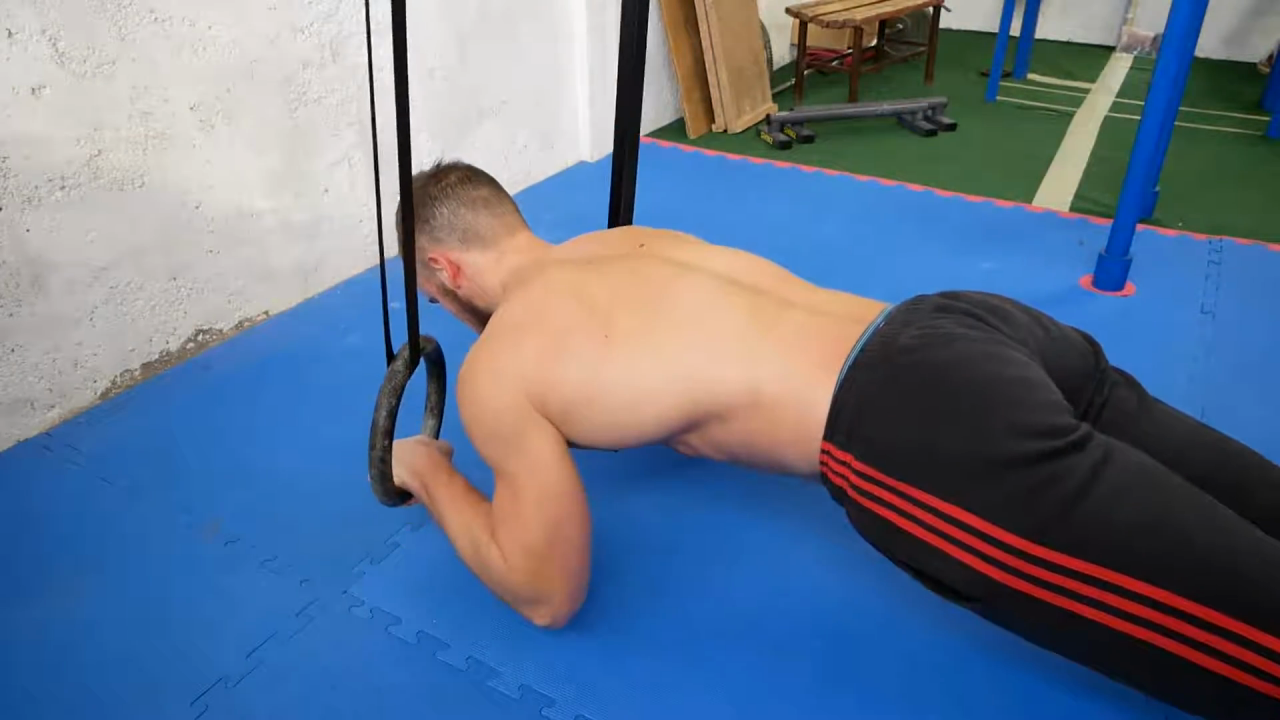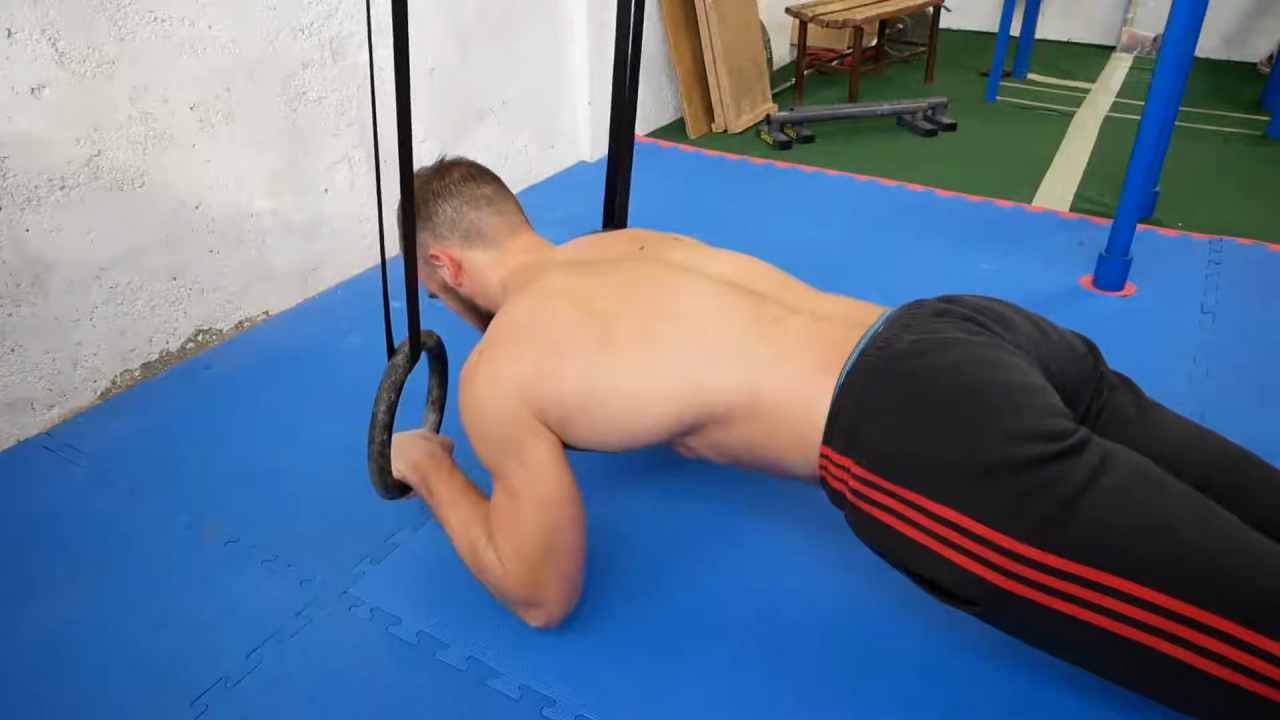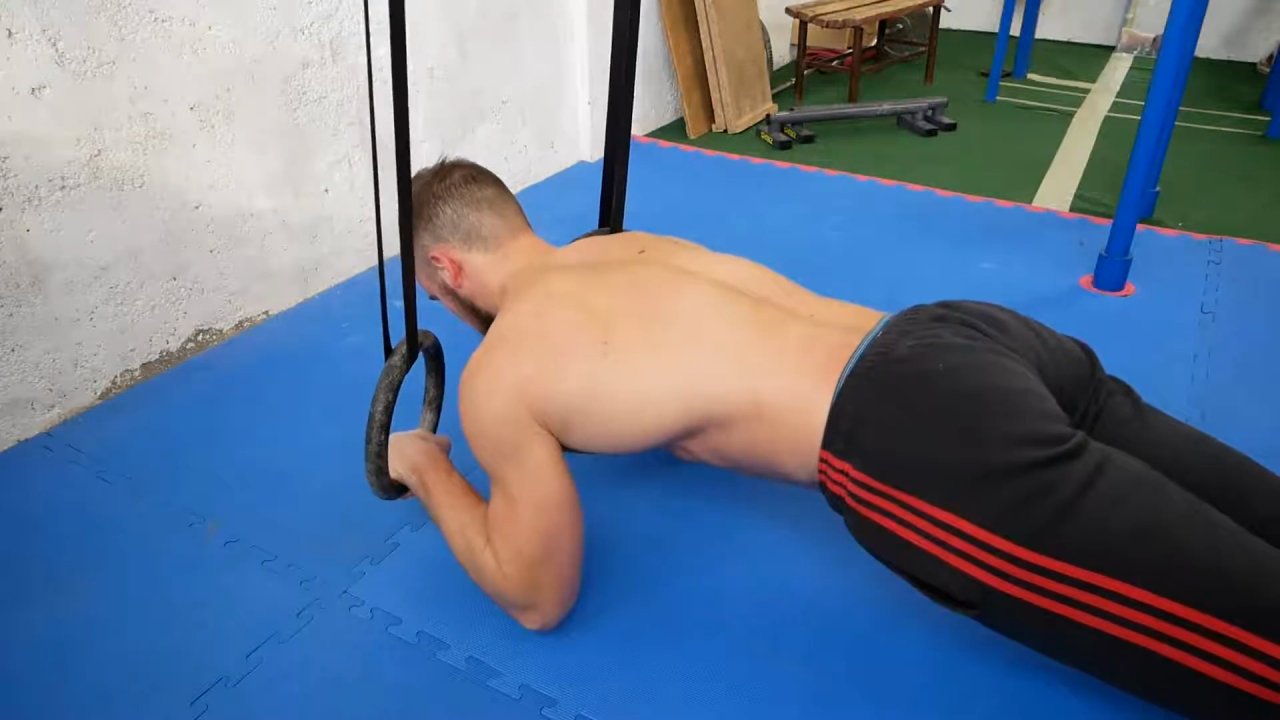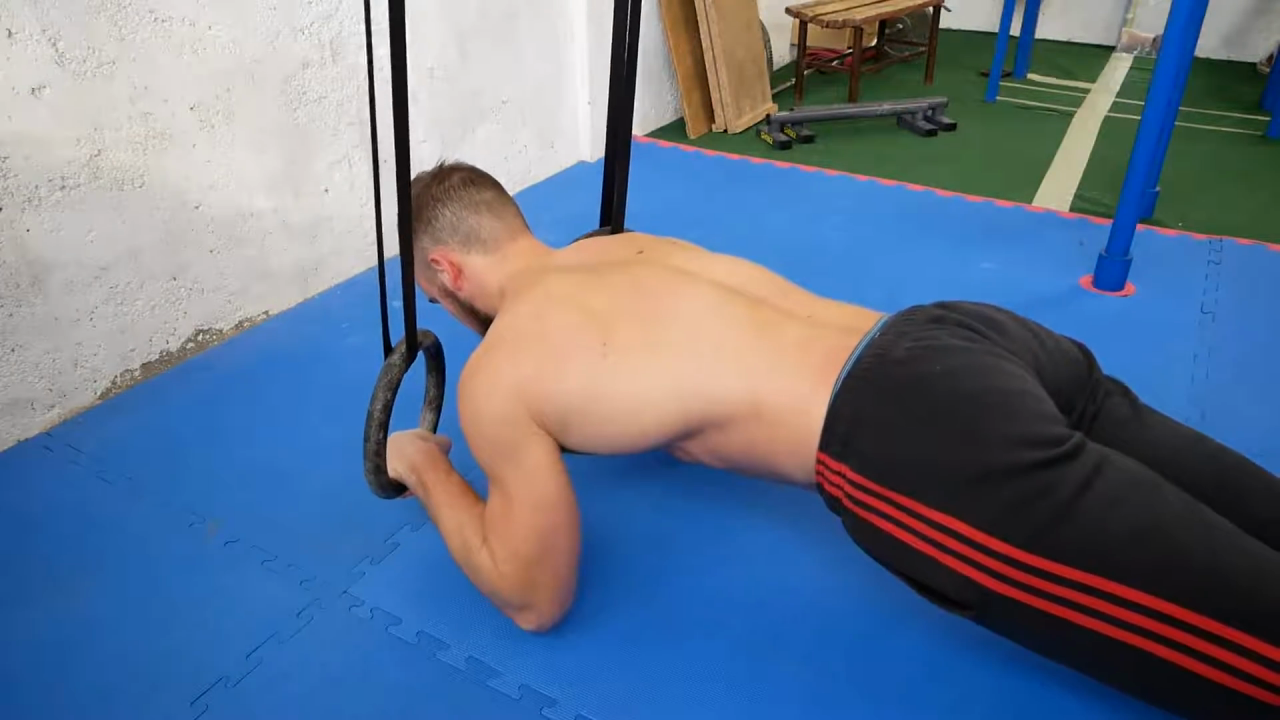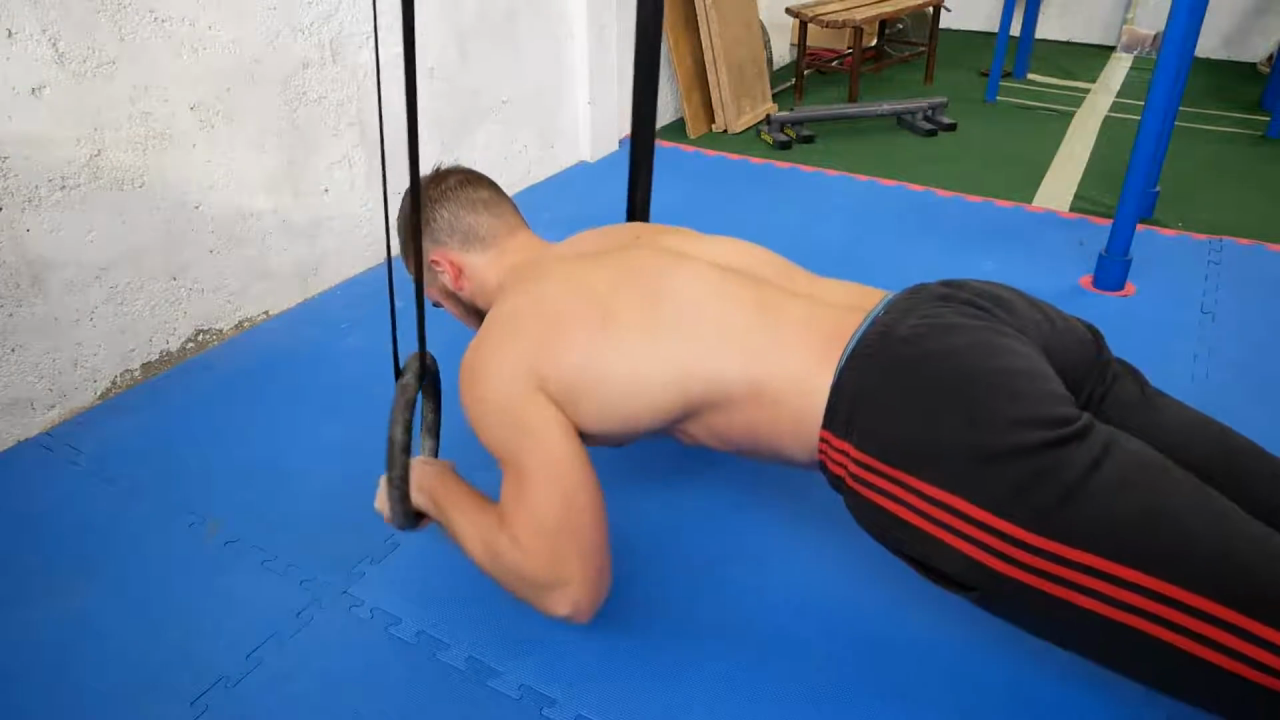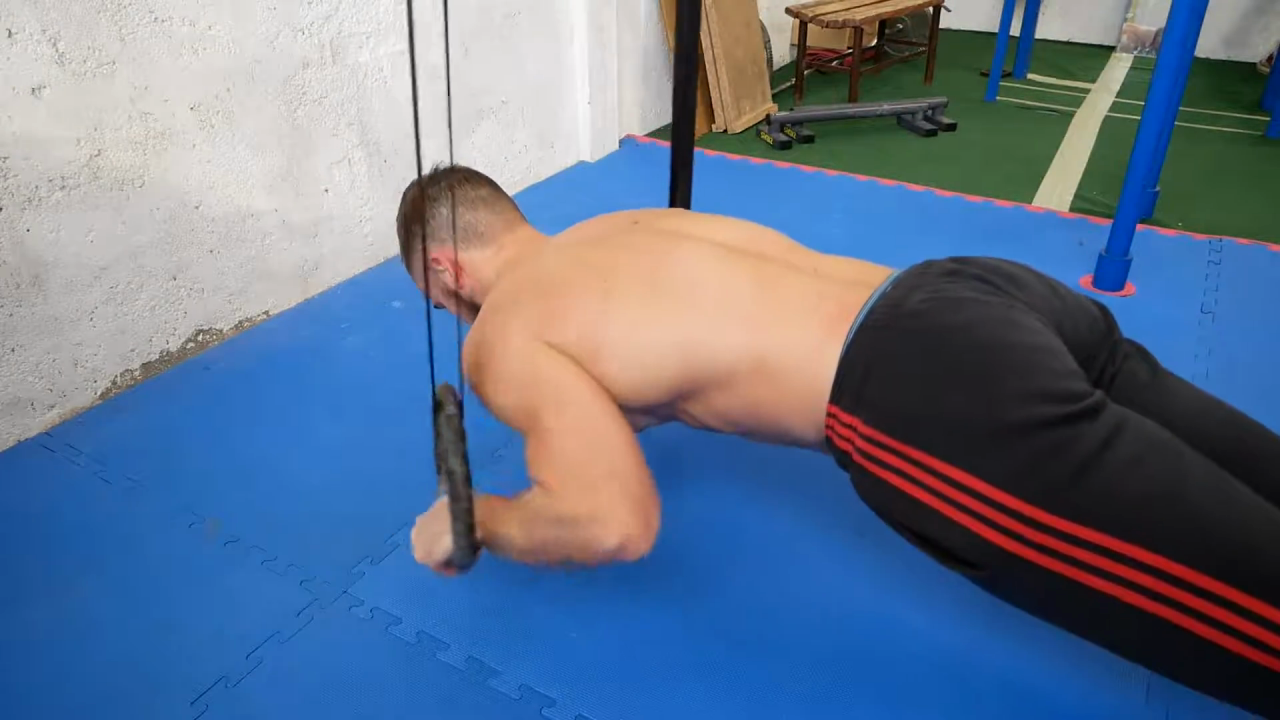
dt=0.2s
person 1, frame 1
left shoulder: (495, 372)
right shoulder: (616, 241)
left elbow: (549, 593)
left wrist: (429, 474)
left hip: (930, 437)
right hip: (969, 326)
person 1, frame 2
left shoulder: (497, 376)
right shoulder: (619, 243)
left elbow: (542, 594)
left wrist: (427, 468)
left hip: (929, 441)
right hip: (970, 330)
person 1, frame 3
left shoulder: (498, 379)
right shoulder: (616, 247)
left elbow: (538, 597)
left wrist: (426, 469)
left hip: (926, 444)
right hip: (967, 336)
person 1, frame 4
left shoulder: (496, 378)
right shoulder: (616, 245)
left elbow: (534, 598)
left wrist: (424, 469)
left hip: (920, 447)
right hip: (966, 335)
person 1, frame 5
left shoulder: (497, 362)
right shoulder: (613, 238)
left elbow: (570, 585)
left wrist: (436, 492)
left hip: (923, 420)
right hip: (971, 316)
person 1, frame 6
left shoulder: (500, 339)
right shoulder: (612, 230)
left elbow: (618, 524)
left wrist: (473, 521)
left hip: (936, 393)
right hip: (980, 292)
